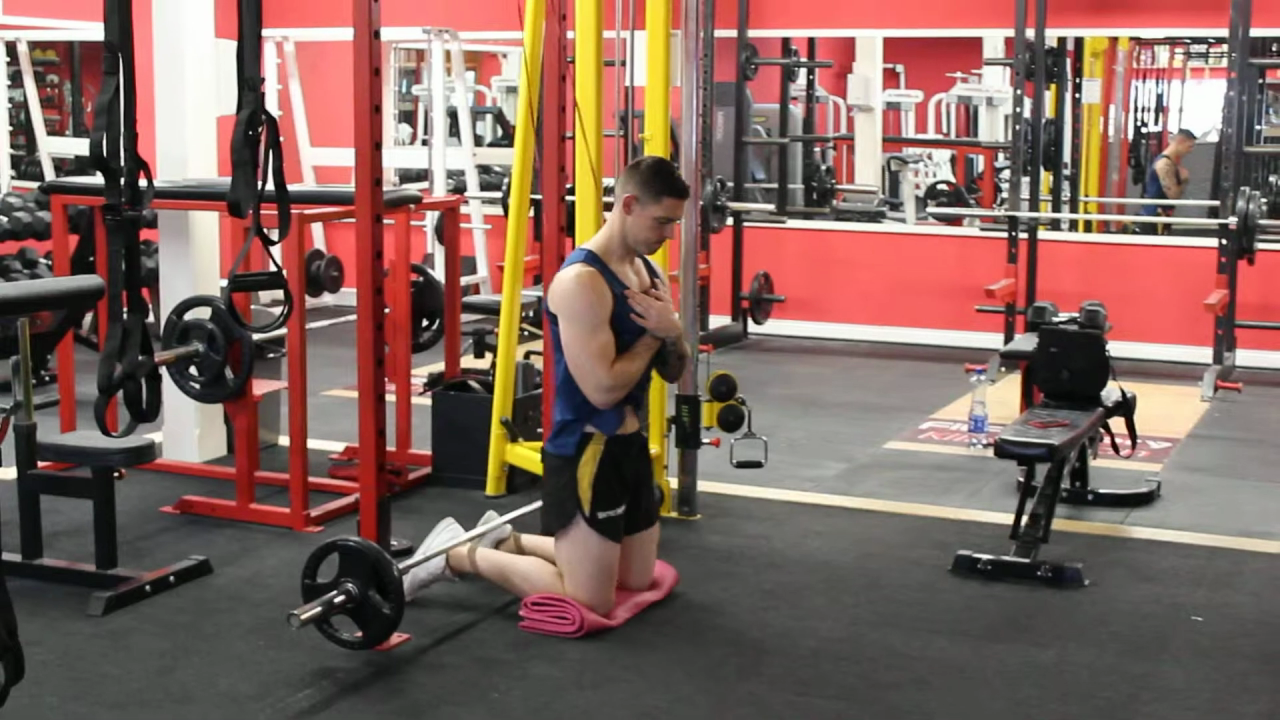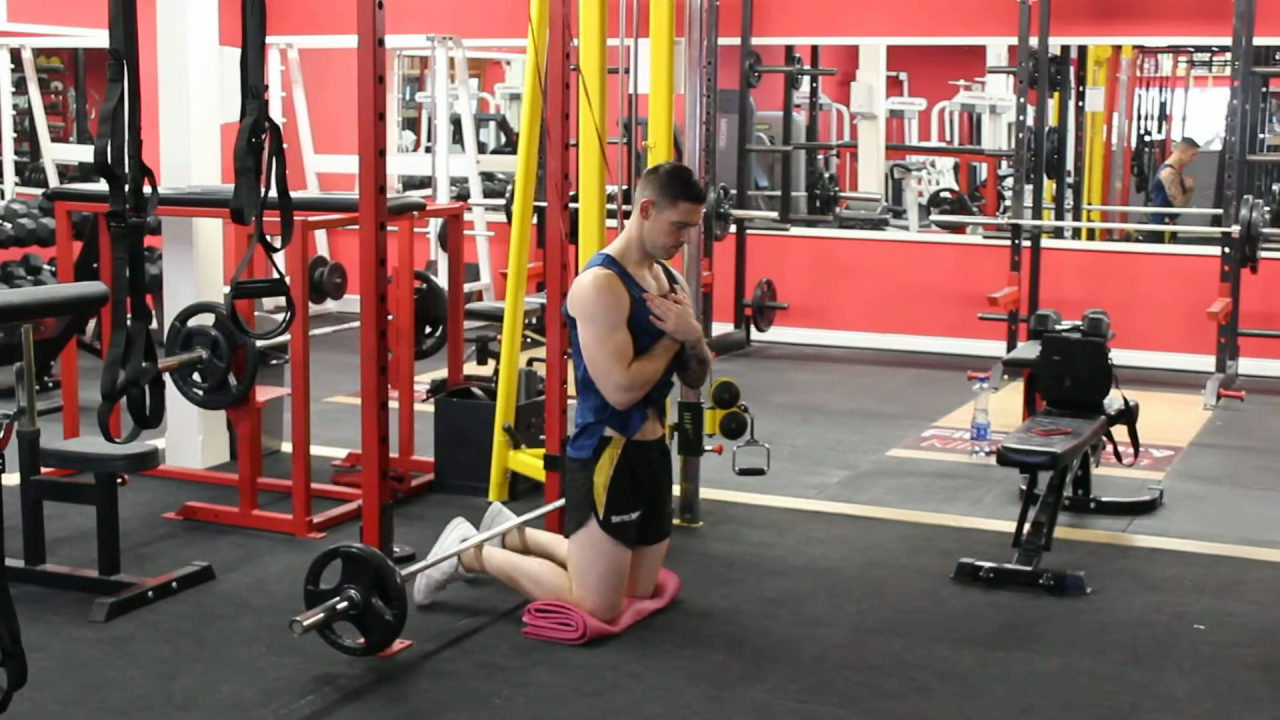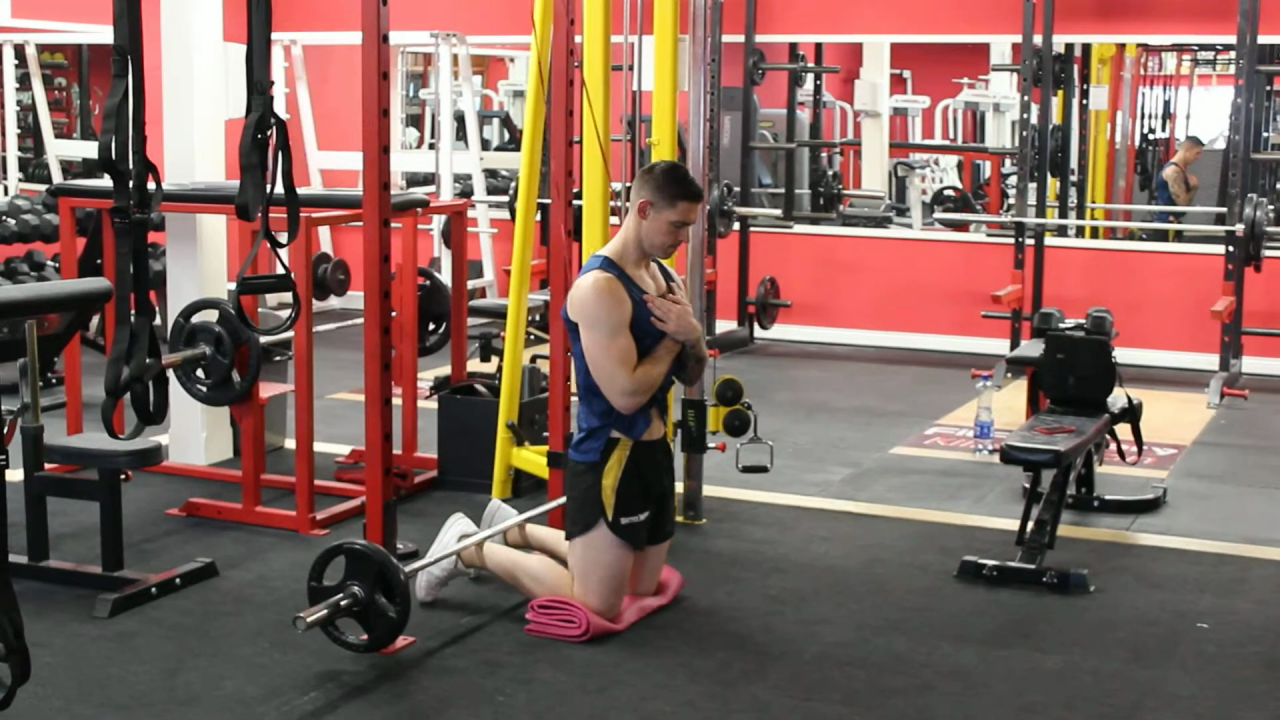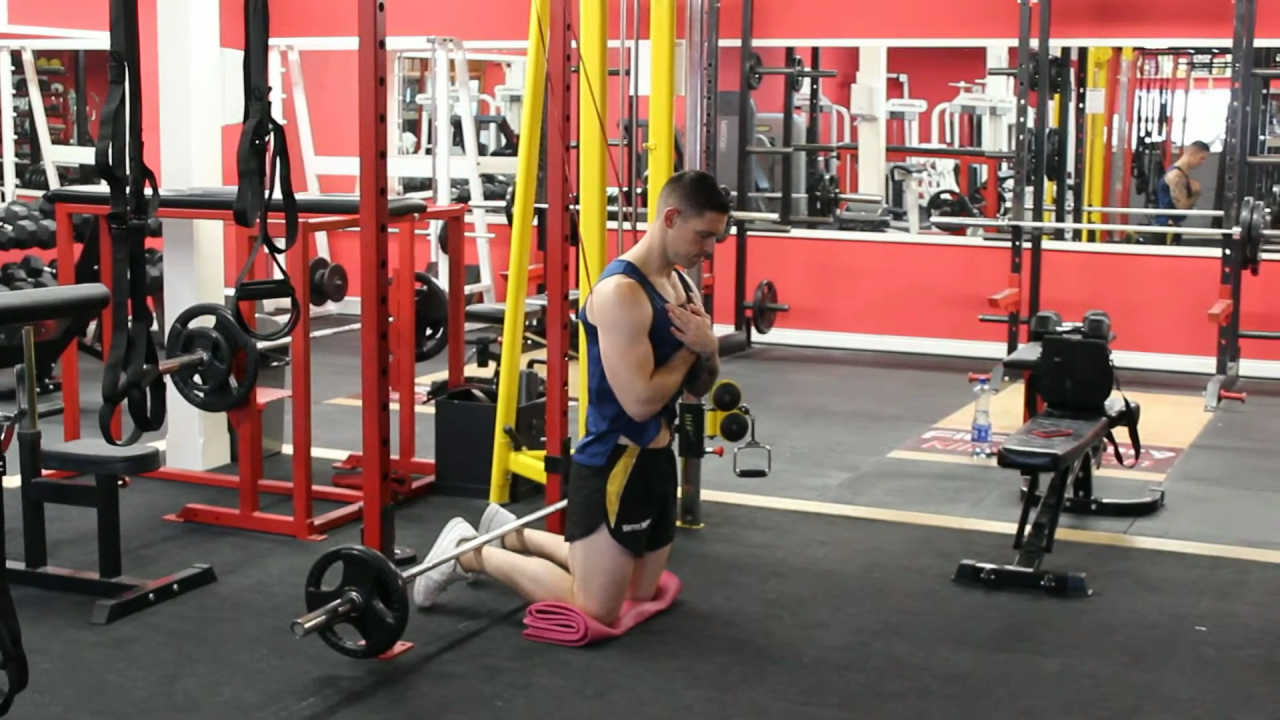
dt=0.5s
person 1, frame 1
left shoulder: (649, 272)
right shoulder: (581, 282)
left elbow: (673, 371)
right elbow: (603, 389)
left wrist: (673, 331)
right wrist: (653, 333)
left hip: (630, 442)
right hip: (587, 452)
left knee: (636, 582)
right knee: (590, 604)
left ankle: (508, 541)
right ankle: (456, 553)
person 1, frame 2
left shoulder: (670, 279)
right shoulder: (599, 284)
left elbow: (696, 377)
right elbow: (620, 390)
left wrist: (693, 336)
right wrist: (672, 336)
left hip: (651, 449)
right hip: (605, 455)
left knee: (638, 590)
right knee: (595, 610)
left ankle: (511, 535)
right ankle: (469, 552)
person 1, frame 3
left shoulder: (664, 277)
right shoulder: (600, 287)
left elbow: (690, 374)
right elbow: (625, 394)
left wrist: (693, 335)
right wrist: (673, 337)
left hip: (653, 449)
right hip: (610, 458)
left knee: (641, 588)
right knee: (596, 607)
left ankle: (512, 529)
right ankle: (469, 548)
person 1, frame 4
left shoulder: (682, 285)
right shoulder: (620, 292)
left elbow: (699, 386)
right elbow: (640, 401)
left wrist: (708, 347)
right wrist: (690, 346)
left hip: (656, 457)
right hip: (615, 464)
left knee: (640, 593)
right knee: (595, 610)
left ankle: (511, 534)
right ankle: (468, 552)
